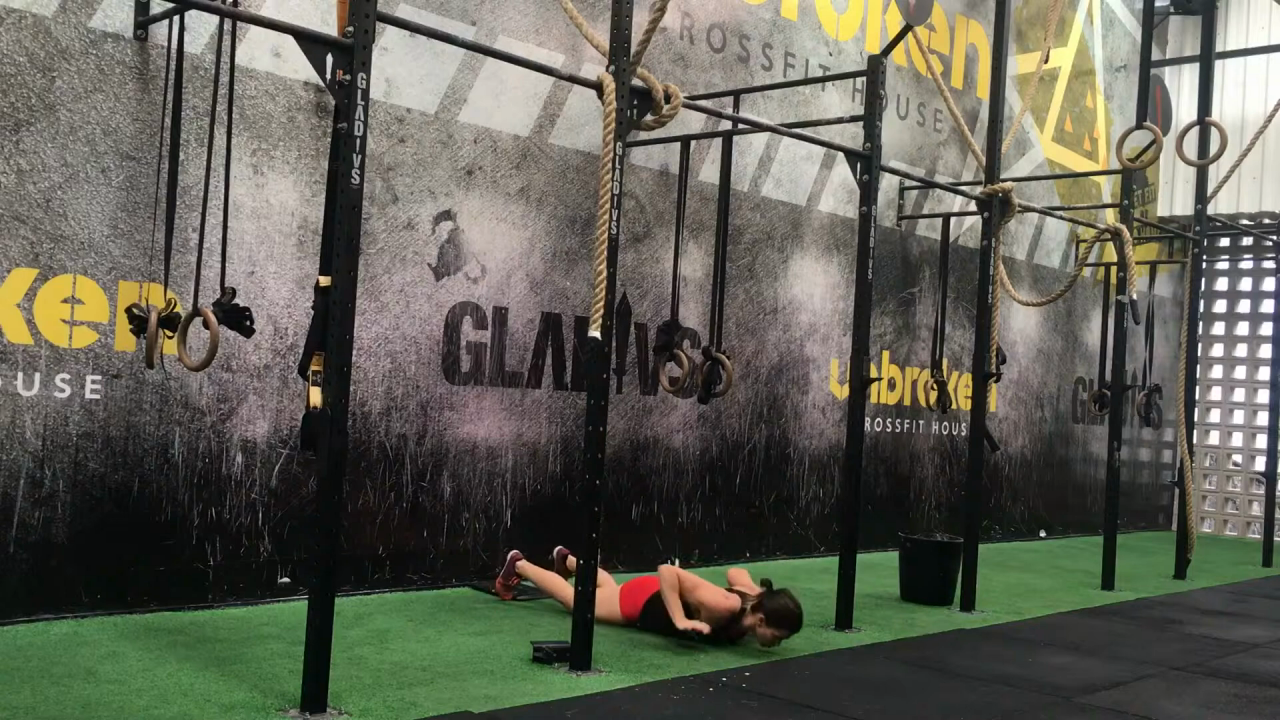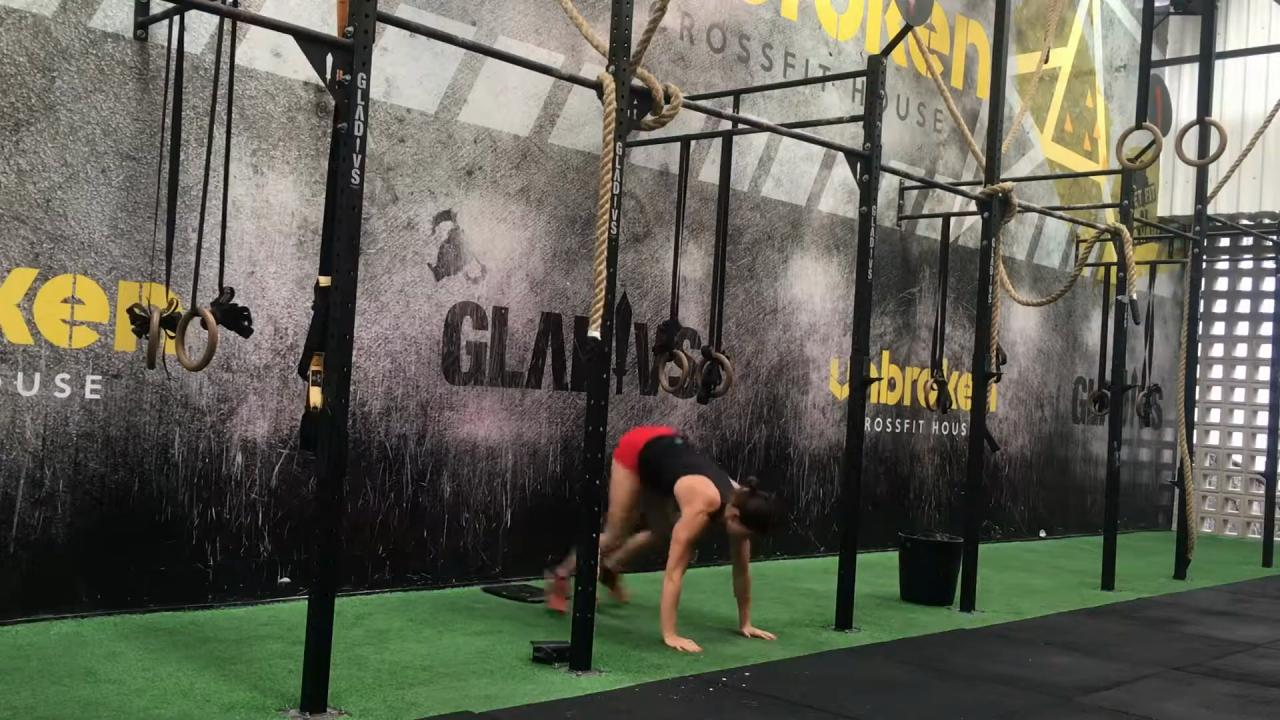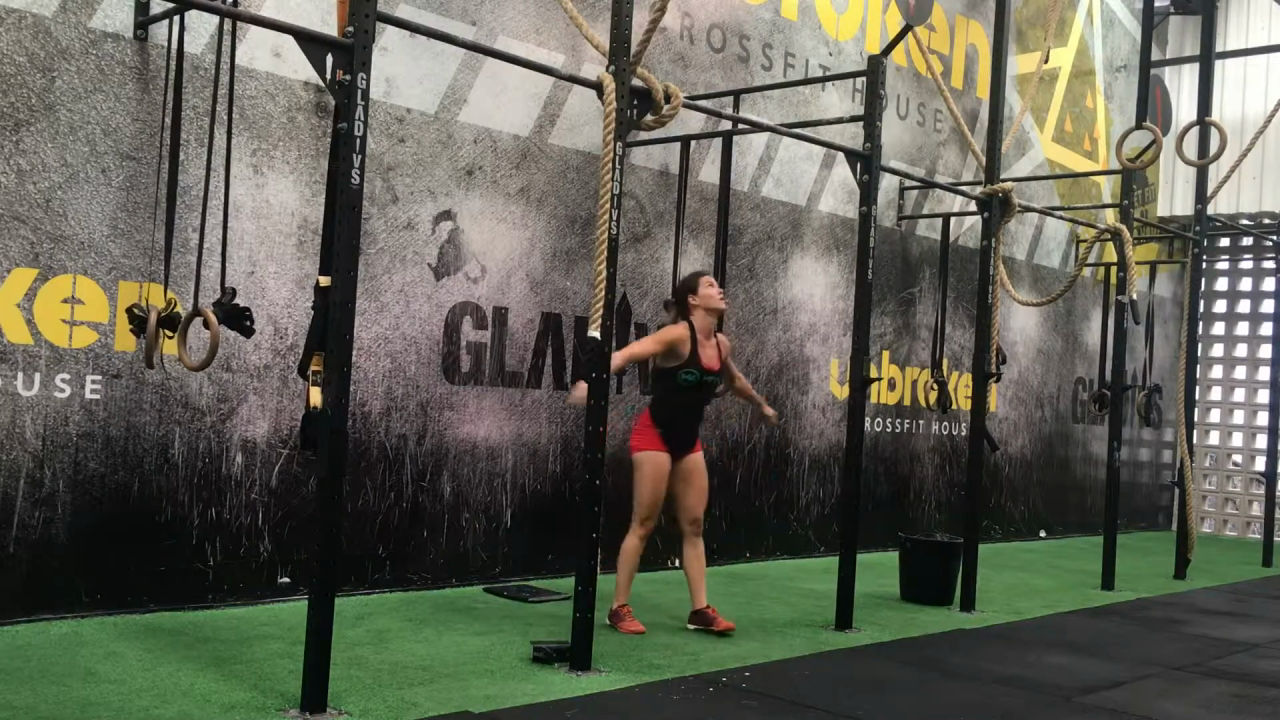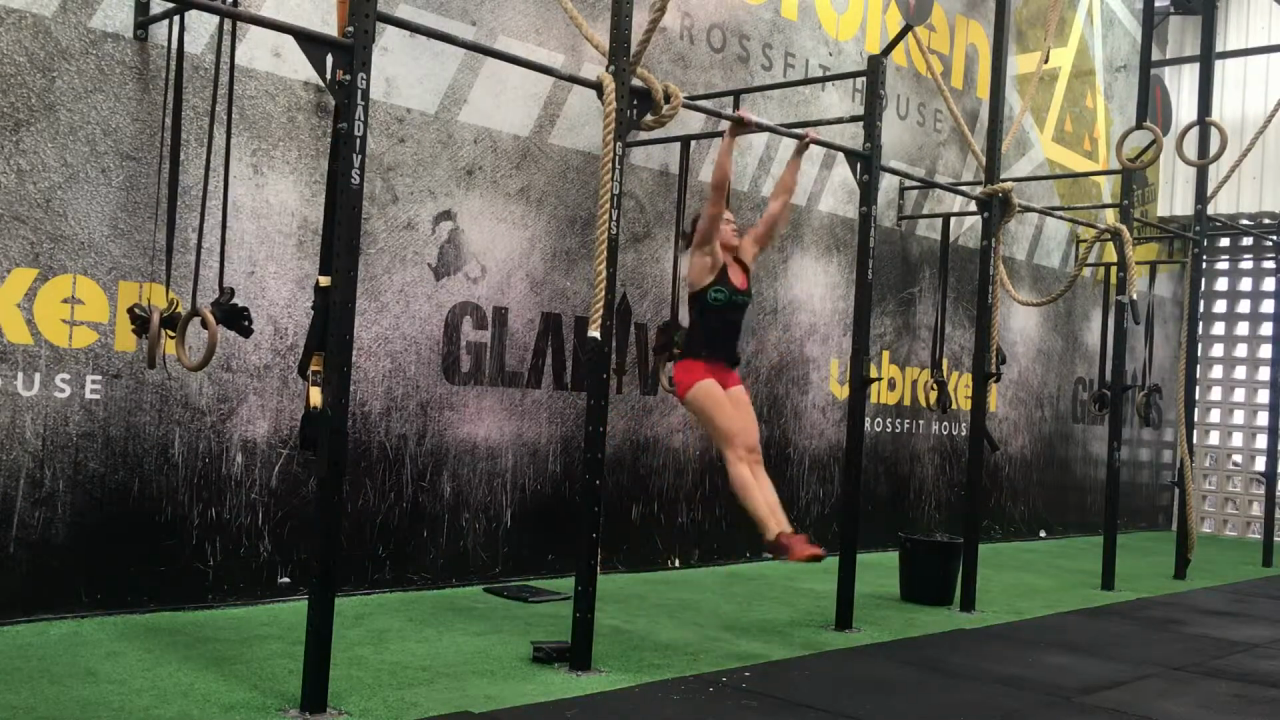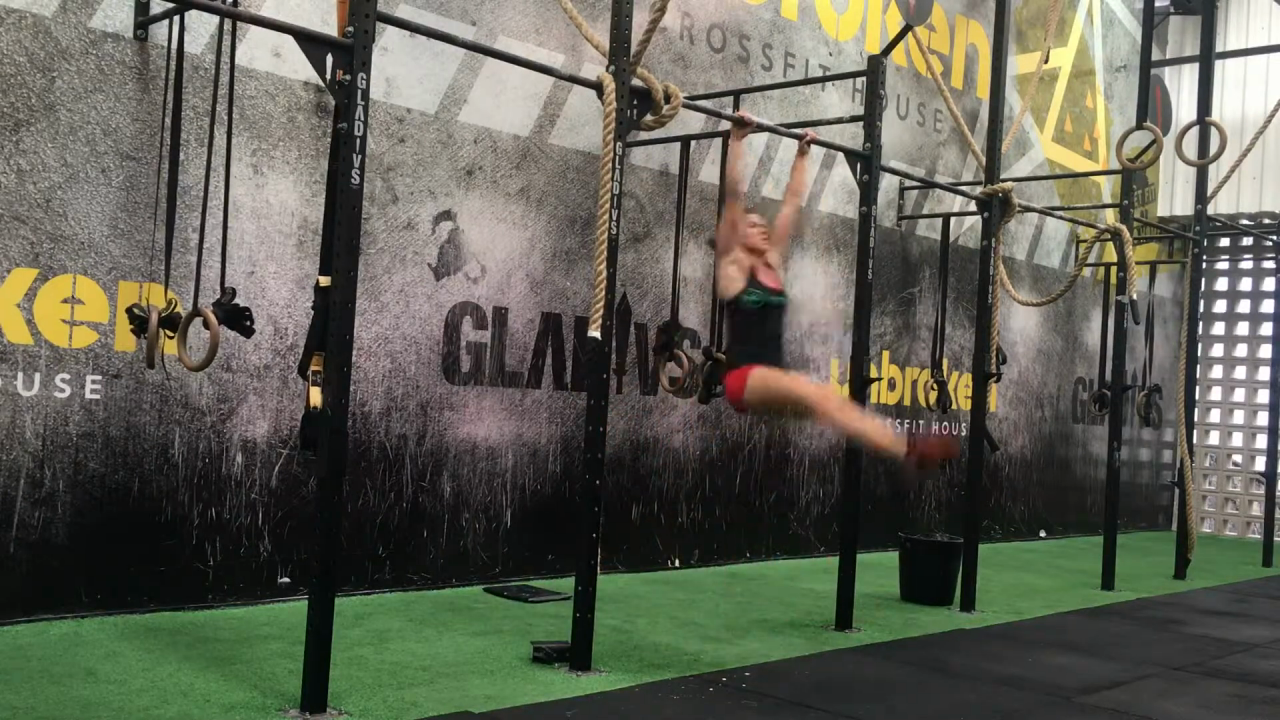
dt=1s
person 1, frame 1
left shoulder: (754, 600)
right shoulder: (722, 608)
left elbow: (734, 571)
right elbow: (666, 570)
right wrist: (680, 619)
left hip: (660, 596)
right hip: (641, 605)
left knee: (610, 585)
right knee: (574, 599)
left ankle: (567, 559)
right ankle: (519, 564)
person 1, frame 2
left shoulder: (743, 504)
right shoulder: (702, 506)
left elbow: (741, 568)
right elbow: (675, 570)
left wrist: (745, 623)
right wrist: (669, 634)
left hip: (668, 443)
right hip: (639, 447)
left knee: (662, 531)
right knee: (618, 535)
left ankle: (610, 567)
right ankle: (563, 575)
person 1, frame 3
left shoulder: (722, 344)
right shoulder: (678, 335)
left elbow: (732, 380)
right elbow: (626, 353)
left wrist: (761, 404)
left hip: (689, 440)
right hip: (656, 436)
left knee: (694, 526)
right knee: (644, 524)
left ankle: (701, 610)
right ankle: (619, 608)
person 1, frame 4
left shoulder: (746, 257)
right shoulder: (704, 259)
left elbow: (780, 202)
right elbow: (717, 191)
left wrist: (798, 153)
right wrist: (731, 136)
left hip: (727, 371)
right hip: (696, 367)
left knee: (753, 454)
right knee: (737, 450)
left ankle: (785, 534)
right ankle: (778, 537)
person 1, frame 5
left shoulder: (771, 265)
right shoulder: (731, 267)
left elbow: (792, 203)
right elbow: (733, 195)
left wrist: (802, 153)
right wrist: (737, 140)
left hip: (770, 377)
right hip: (744, 378)
left knee: (830, 401)
right knee: (819, 397)
right ankle: (904, 449)
